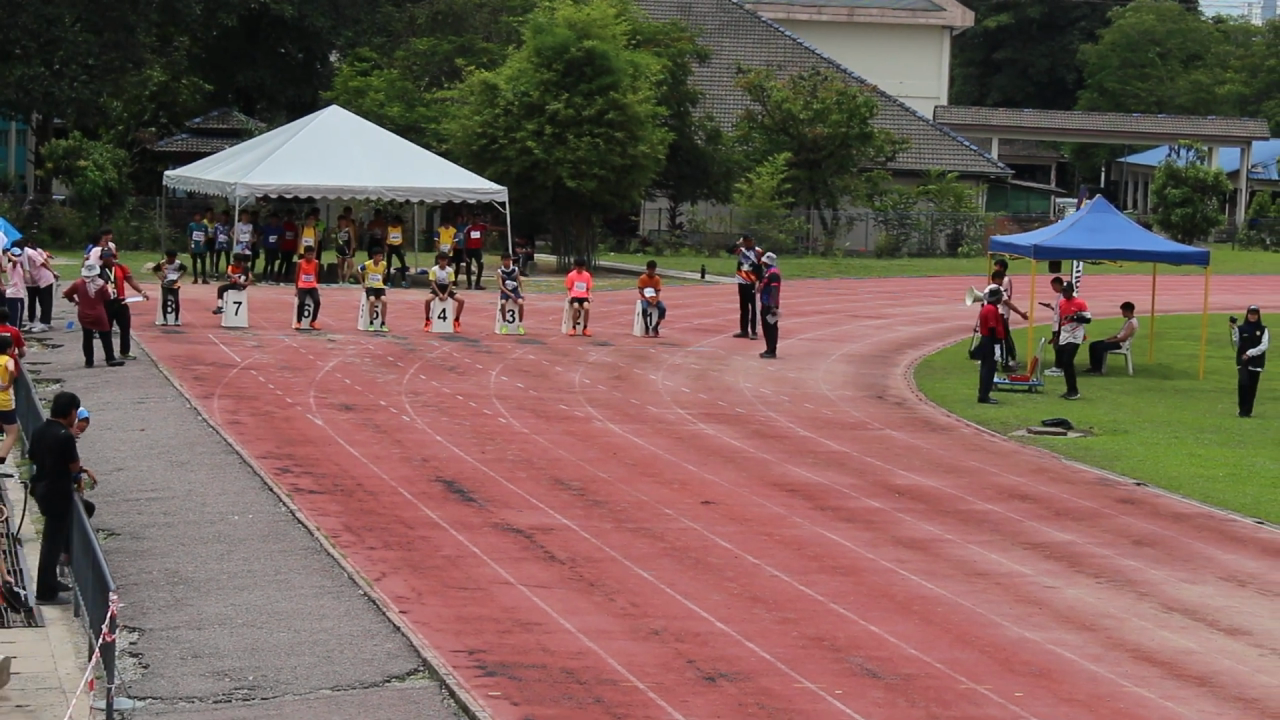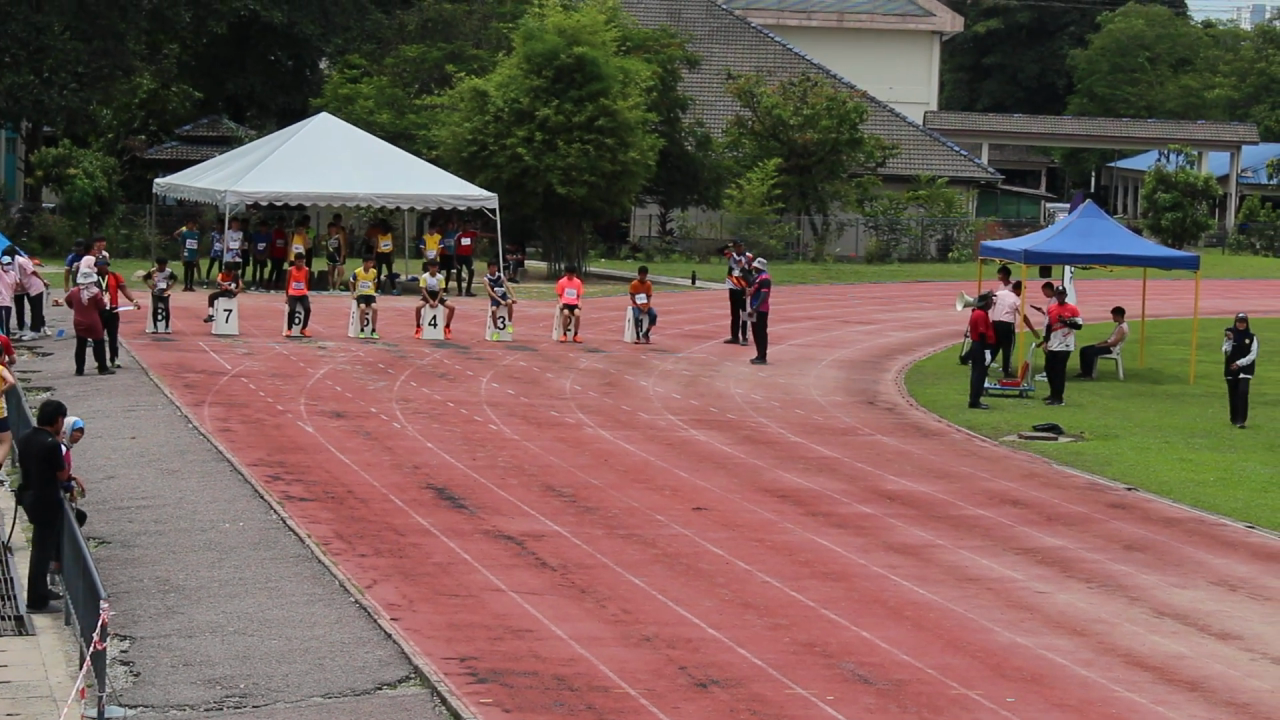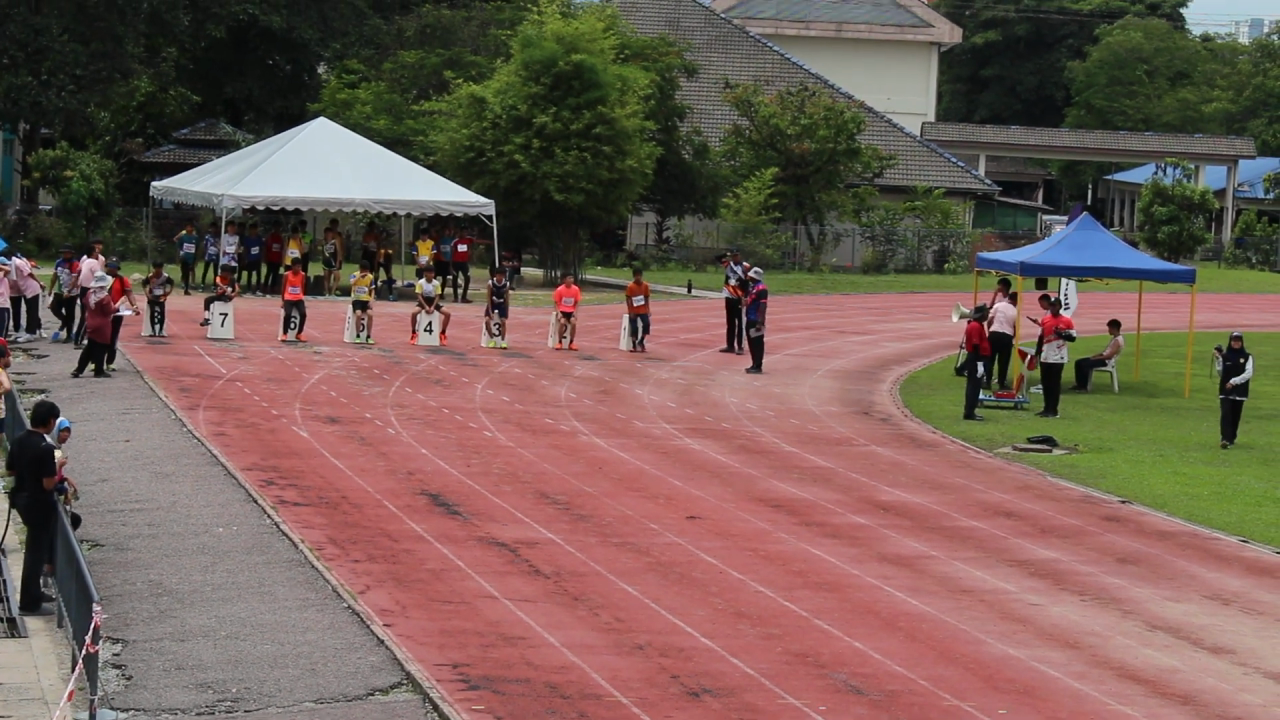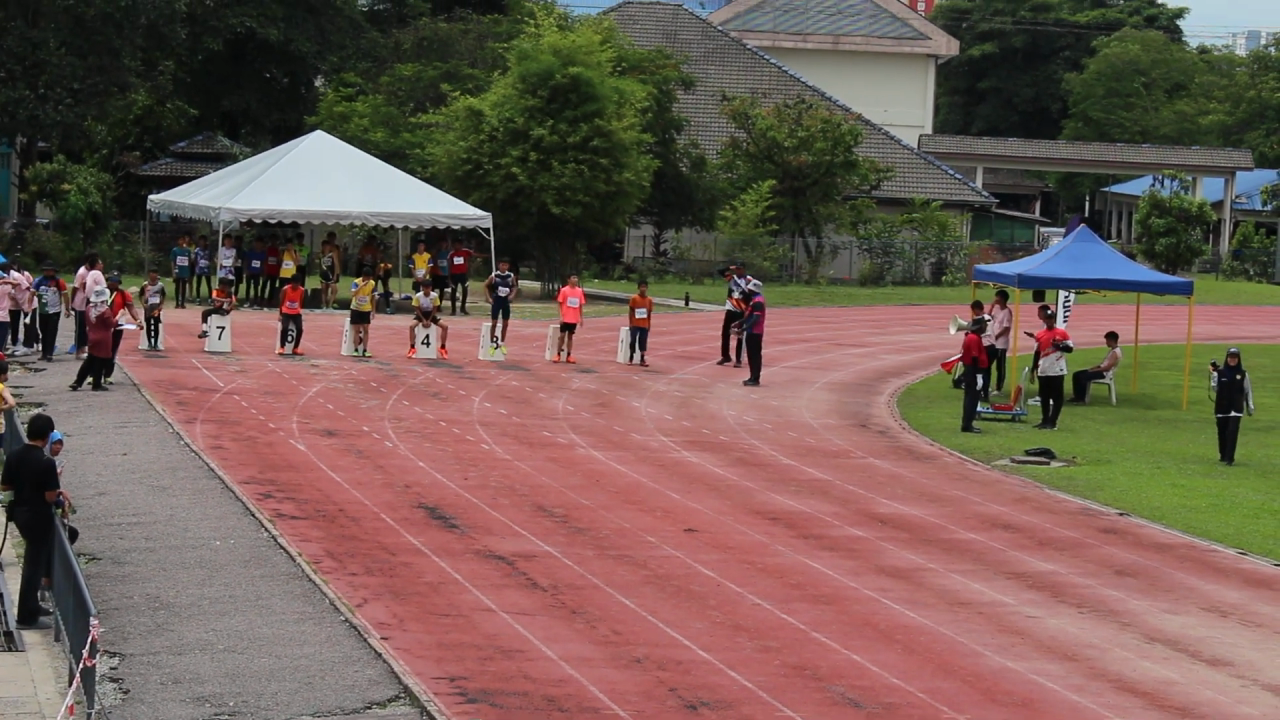
dt=0.7s
person 1, frame 1
left shoulder: (39, 431)
right shoulder: (65, 436)
left elbow: (32, 458)
right elbow: (75, 467)
left hip: (43, 488)
right hip: (57, 493)
left knee: (52, 538)
right knee: (53, 541)
left ankle: (50, 582)
right ankle: (46, 592)
person 1, frame 2
left shoulder: (25, 439)
right shoulder: (51, 444)
right elbow: (62, 475)
right wrist: (58, 444)
left hip: (29, 496)
right hip: (45, 501)
left knee: (42, 546)
right knee: (43, 549)
left ankle: (40, 590)
right ankle: (36, 601)
person 1, frame 3
left shoulder: (18, 441)
right shoulder: (44, 448)
left elbow: (10, 470)
right elbow: (48, 484)
right wrist: (57, 467)
left hip: (22, 499)
right hip: (39, 504)
left knee: (36, 548)
right knee: (37, 551)
left ankle: (33, 592)
right ankle: (29, 603)
person 1, frame 4
right shoulder: (46, 462)
right elbow: (51, 497)
right wrist: (57, 488)
left hip: (20, 513)
right hip: (38, 518)
left knee: (33, 561)
right knee: (35, 564)
left ankle: (31, 606)
right ankle: (26, 617)
